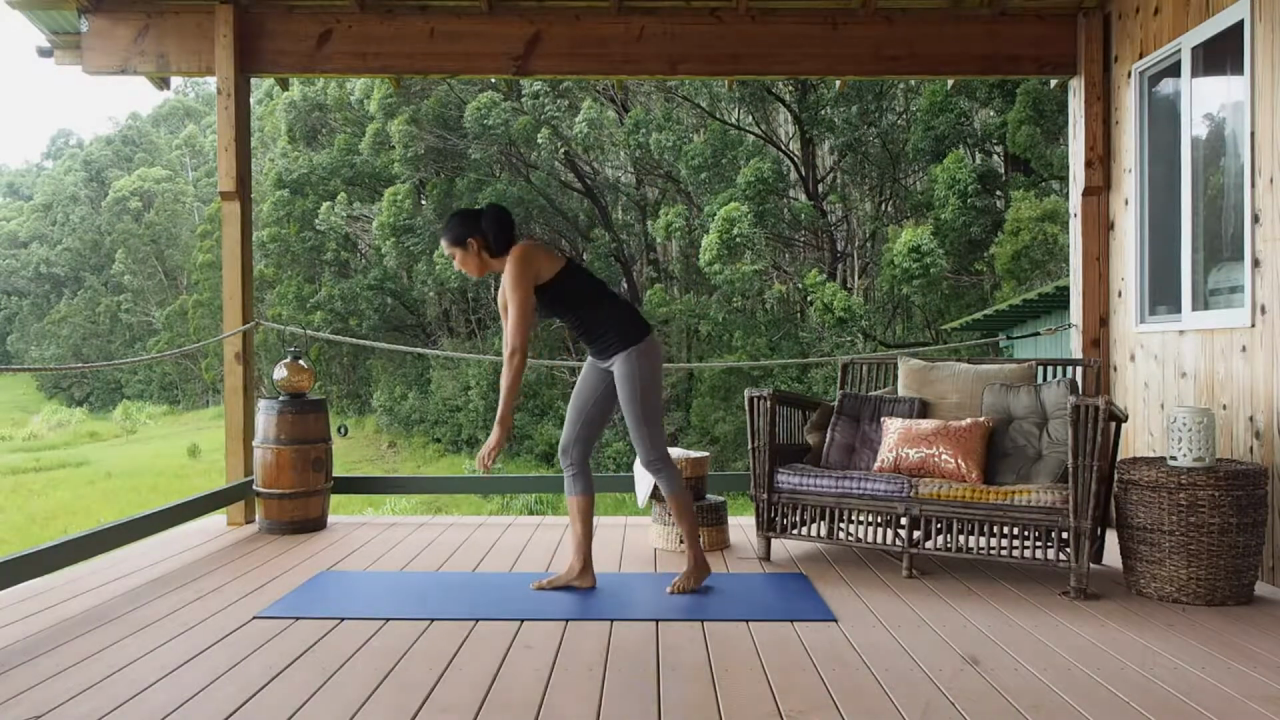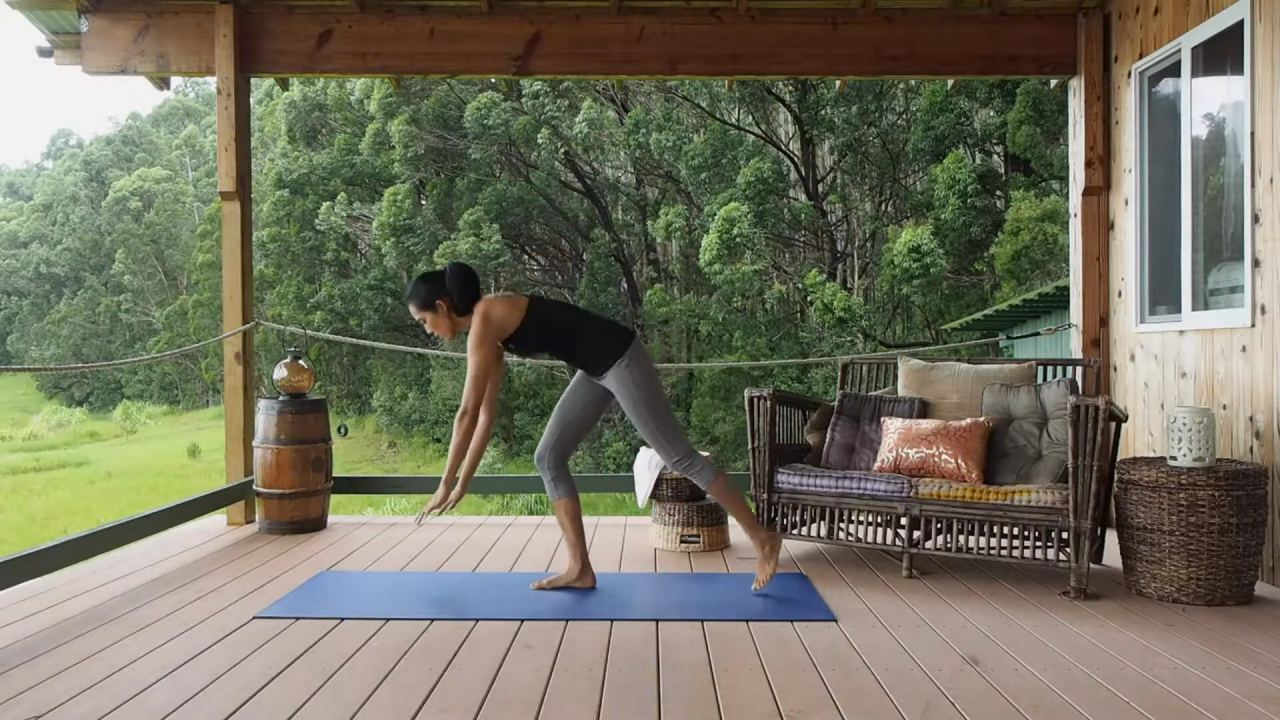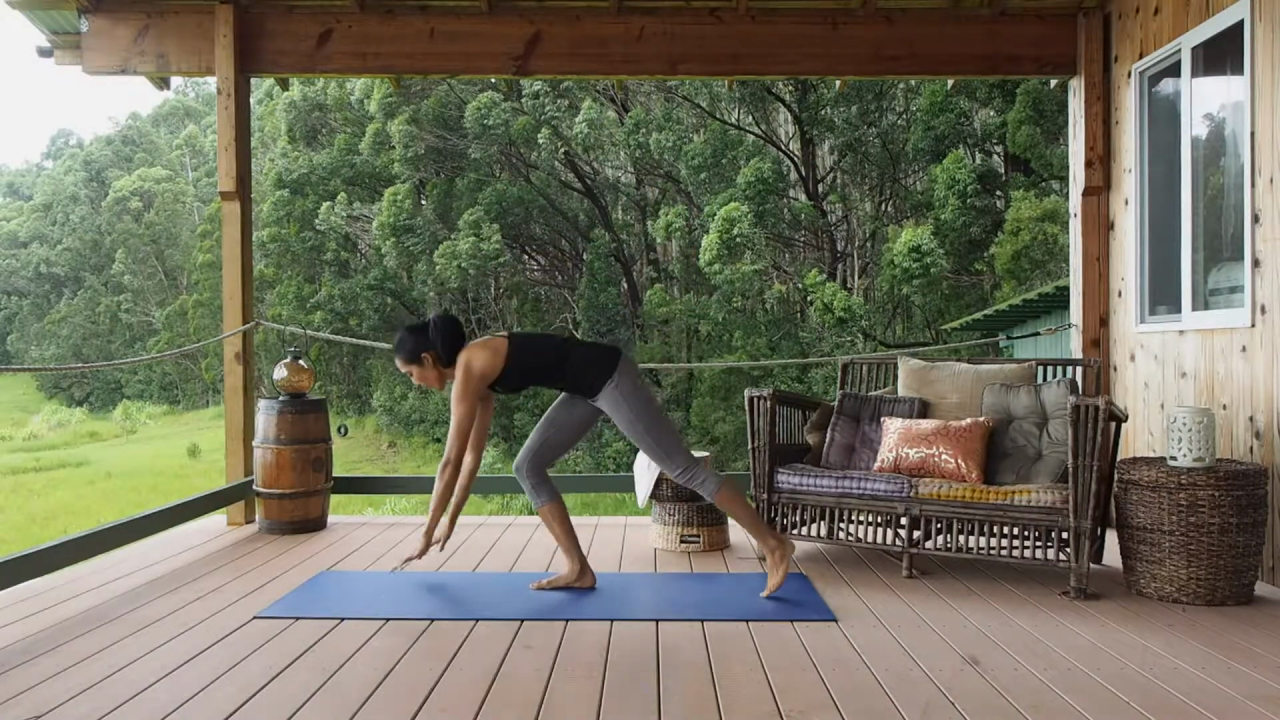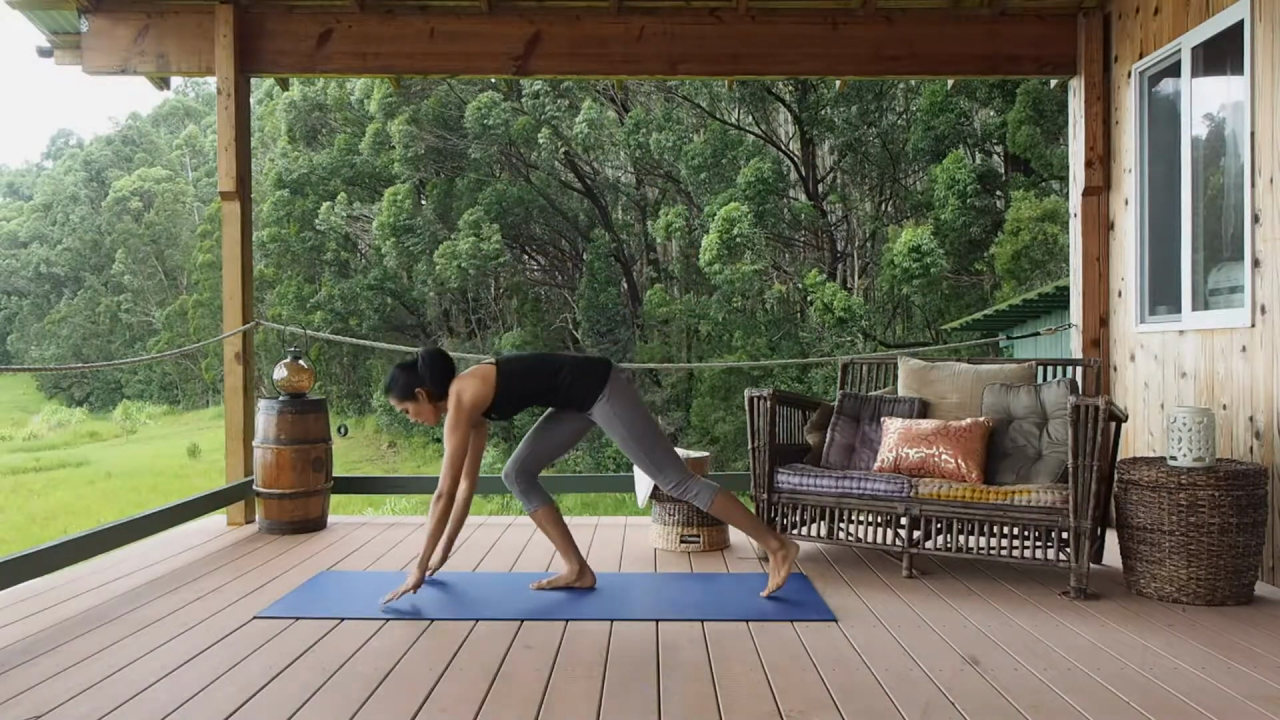
dt=0.3s
person 1, frame 1
left shoulder: (518, 263)
right shoulder: (507, 278)
left elbow: (516, 355)
right elbow: (513, 359)
left wrist: (500, 430)
right wrist: (500, 427)
left hip: (632, 346)
right hip: (605, 352)
left knee: (652, 457)
right knee: (572, 452)
left ankle: (696, 557)
right ankle: (580, 568)
person 1, frame 2
left shoulder: (485, 316)
right shoulder: (489, 328)
left elbow: (467, 412)
right elbow: (485, 412)
left wrist: (447, 485)
right wrist: (462, 480)
left hip: (620, 360)
right hip: (597, 368)
left knee: (679, 457)
right knee: (548, 457)
left ankle: (762, 538)
right ankle: (579, 569)
person 1, frame 3
left shoulder: (468, 369)
right shoulder: (475, 368)
left elbow: (451, 462)
right elbow: (472, 454)
left wrist: (426, 535)
right wrist: (449, 522)
left hip: (609, 378)
right hip: (589, 387)
left knee: (682, 467)
right knee: (528, 466)
left ankle: (774, 546)
right ankle: (578, 569)
person 1, frame 4
left shoulder: (461, 400)
right shoulder: (470, 396)
left elbow: (445, 494)
right elbow: (467, 482)
left wrist: (420, 569)
right wrist: (444, 550)
left hip: (602, 391)
right hip: (584, 396)
left knee: (676, 479)
right knee: (517, 474)
left ankle: (777, 547)
right ankle: (577, 569)
